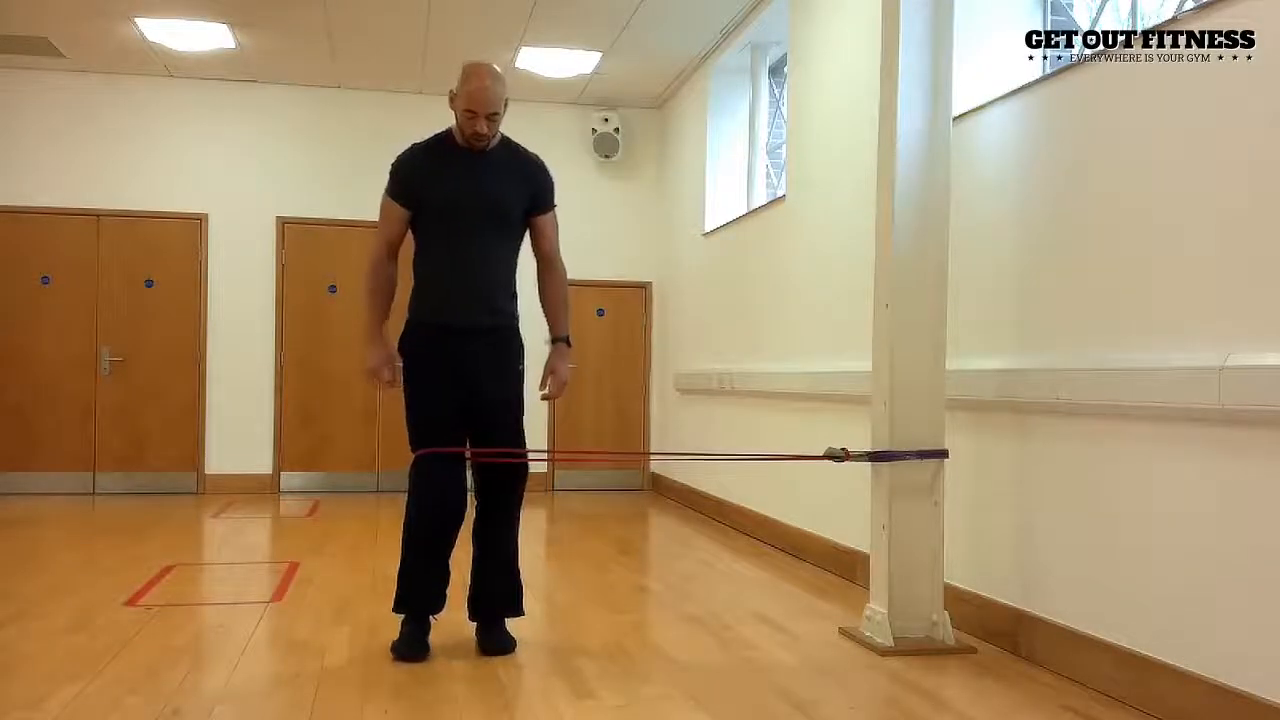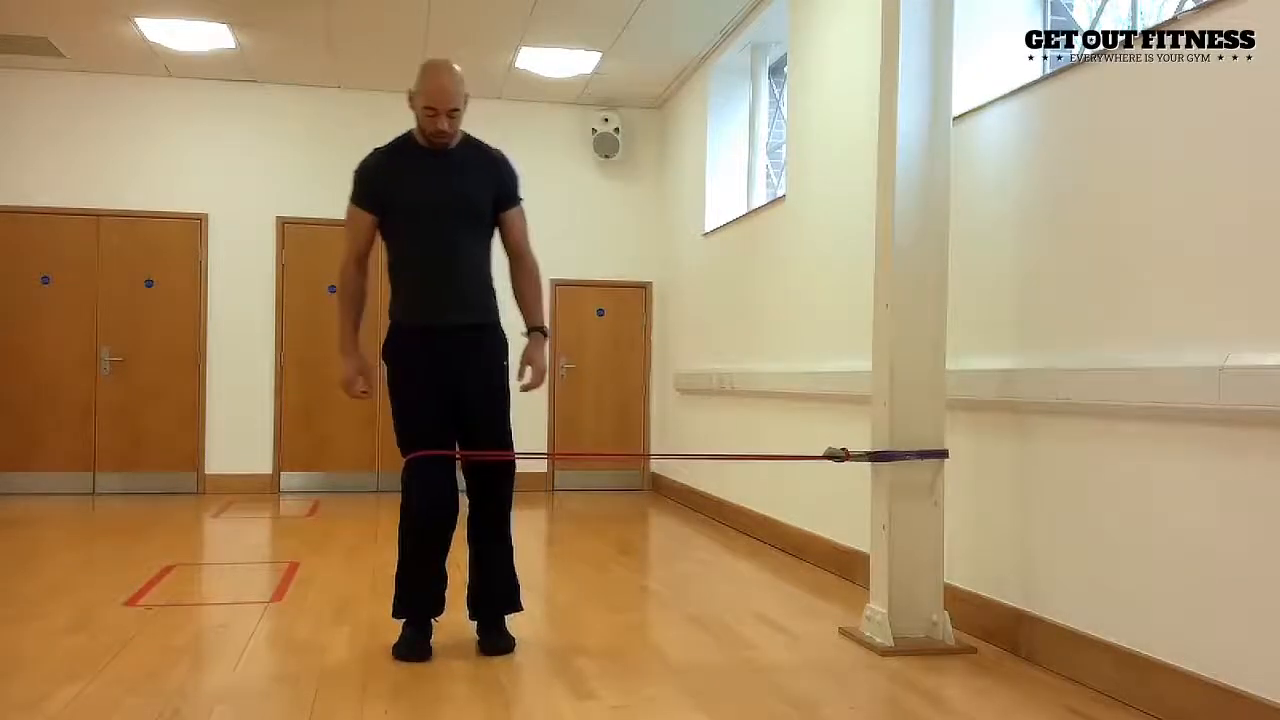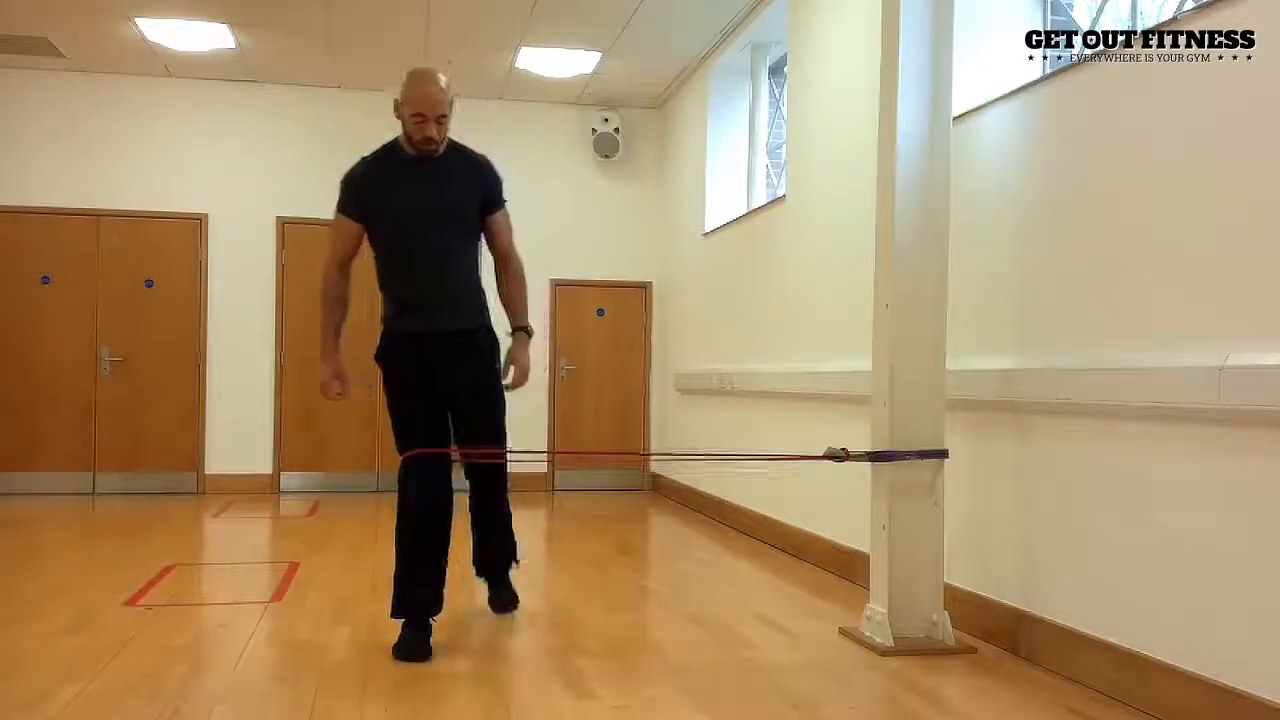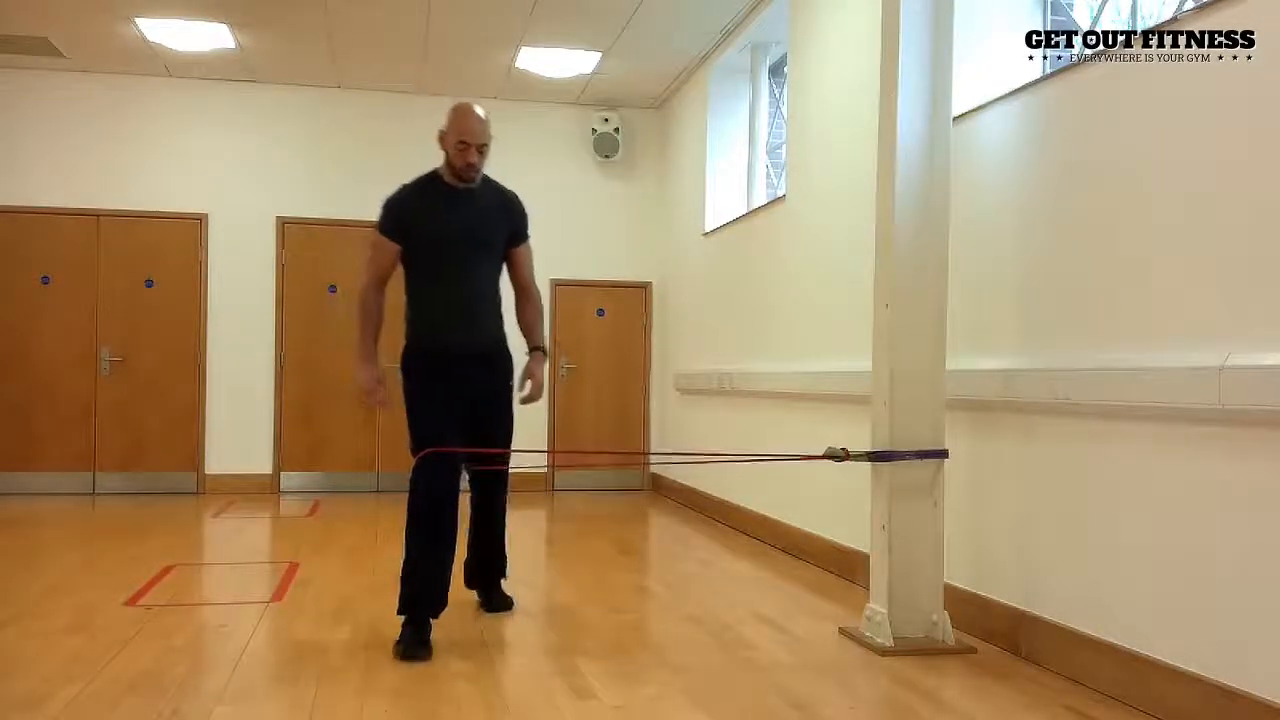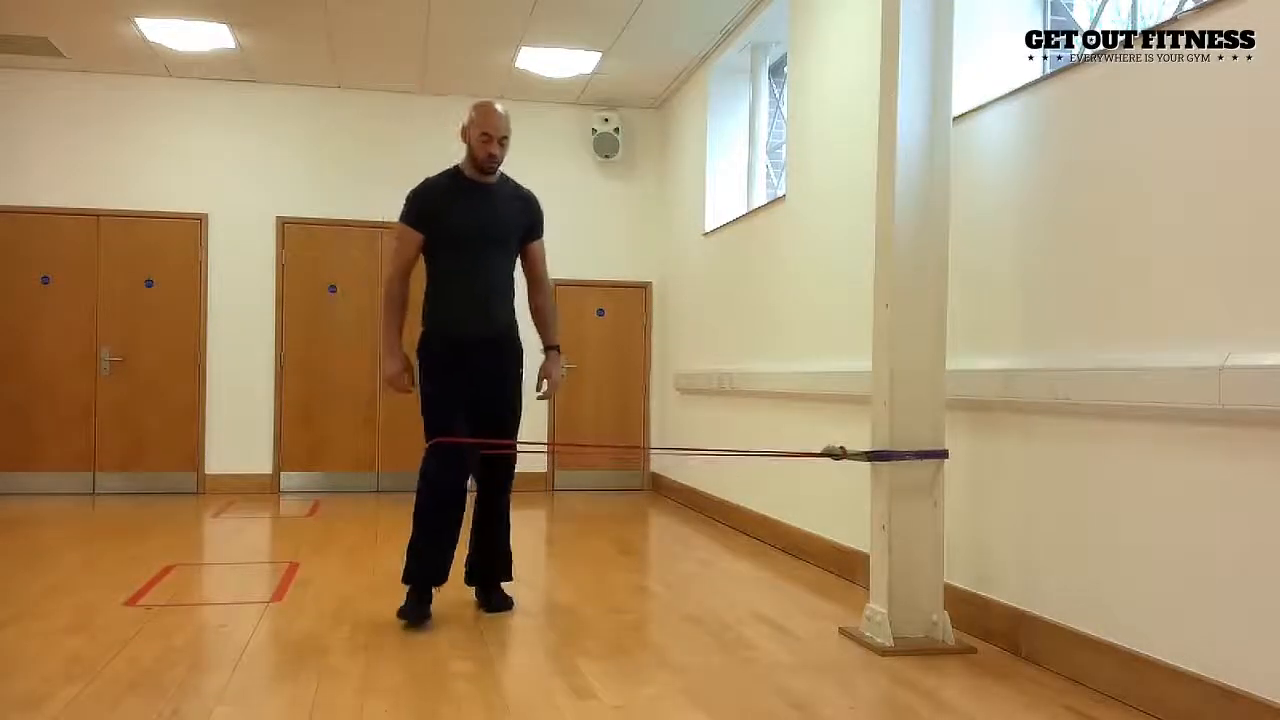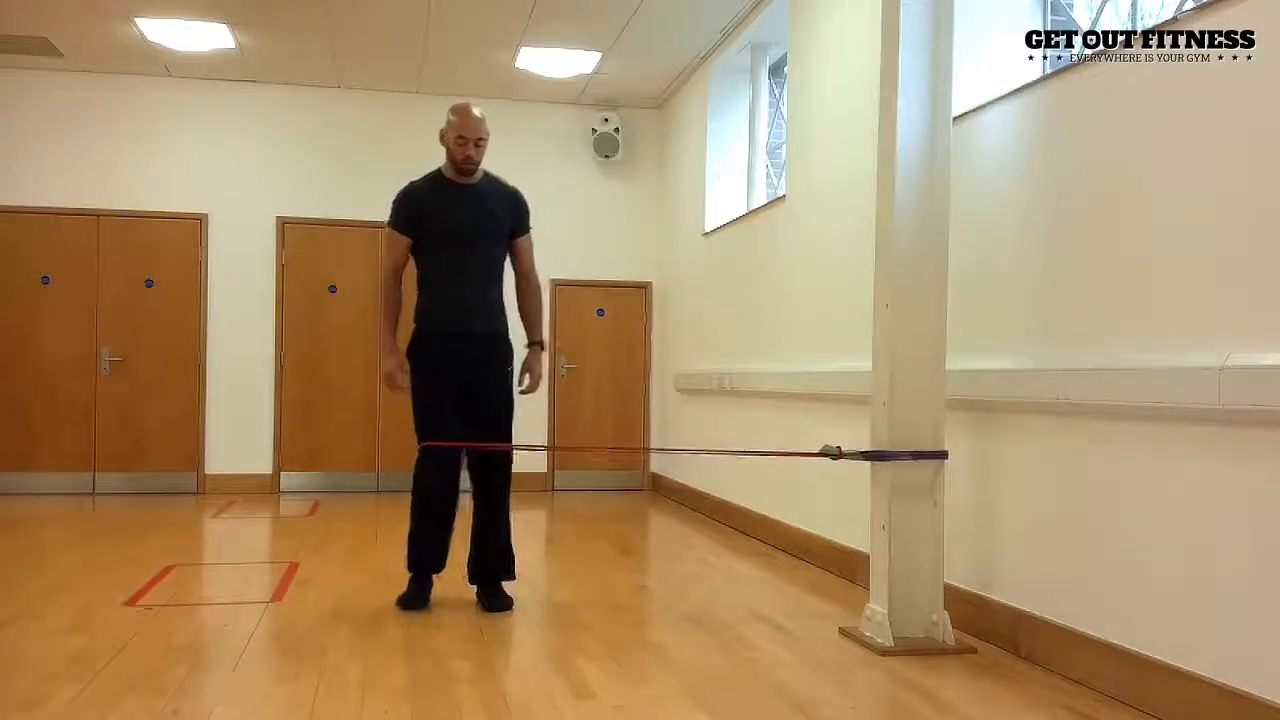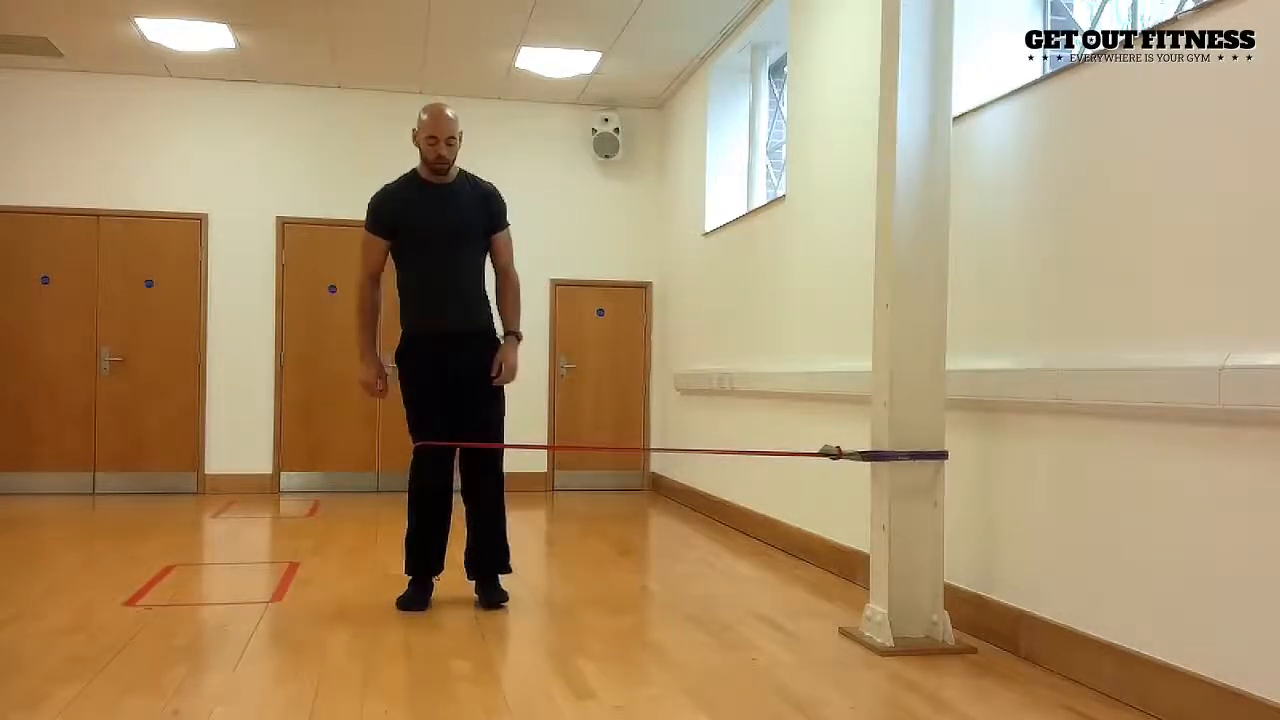
dt=0.4s
person 1, frame 1
left shoulder: (529, 172)
right shoulder: (417, 164)
left elbow: (550, 263)
right elbow: (385, 255)
left wrist: (561, 344)
right wrist: (377, 338)
left hip: (499, 343)
right hip: (430, 343)
left knee: (504, 478)
right knee: (436, 478)
left ankle: (492, 612)
right ankle: (417, 613)
person 1, frame 2
left shoulder: (493, 167)
right shoulder: (380, 170)
left elbow: (520, 256)
right elbow: (354, 263)
left wrist: (536, 334)
right wrist: (349, 349)
left hip: (482, 341)
right hip: (412, 345)
left knee: (492, 477)
right knee: (427, 483)
left ankle: (492, 612)
right ankle: (417, 616)
person 1, frame 3
left shoulder: (478, 171)
right shoulder: (366, 179)
left elbow: (506, 258)
right elbow: (337, 269)
left wrist: (521, 334)
right wrist: (329, 353)
left hip: (473, 341)
right hip: (406, 348)
left knee: (488, 468)
right knee: (423, 481)
left ankle: (496, 570)
right ankle: (416, 616)
person 1, frame 4
left shoulder: (506, 206)
right shoulder: (407, 203)
left elbow: (525, 286)
right elbow: (374, 285)
left wrist: (537, 353)
right wrist: (367, 360)
left hip: (490, 361)
right hip: (429, 362)
left knee: (491, 476)
right knee: (434, 480)
left ankle: (487, 577)
right ankle: (418, 614)
person 1, frame 5
left shoulder: (523, 203)
right shoulder: (430, 196)
left elbow: (539, 283)
right elbow: (398, 275)
left wrist: (552, 350)
right wrist: (392, 349)
left hip: (502, 352)
right hip: (443, 351)
left knee: (497, 469)
right knee: (446, 463)
left ankle: (487, 578)
right ankle: (421, 584)
person 1, frame 6
left shoulder: (509, 200)
right shoulder: (415, 199)
left elbow: (527, 278)
right elbow: (391, 277)
left wrist: (536, 346)
right wrist: (389, 348)
left hip: (492, 349)
right hip: (433, 349)
left knee: (494, 465)
right knee: (438, 461)
left ankle: (490, 577)
right ankle: (422, 573)
person 1, frame 7
left shoulder: (485, 197)
right shoulder: (390, 201)
left elbow: (506, 273)
right elbow: (369, 282)
left wrist: (511, 337)
right wrist: (367, 355)
left hip: (478, 346)
right hip: (421, 349)
left knee: (484, 461)
right knee: (430, 463)
left ankle: (487, 573)
right ankle: (421, 575)
